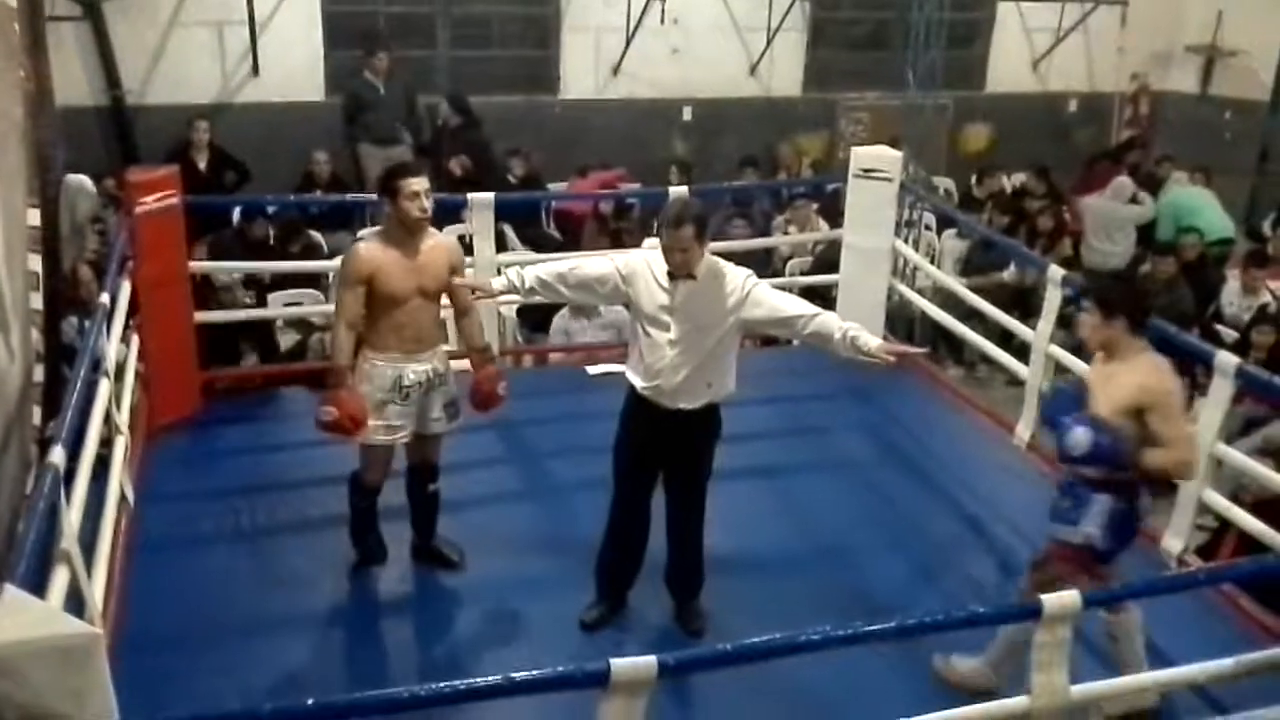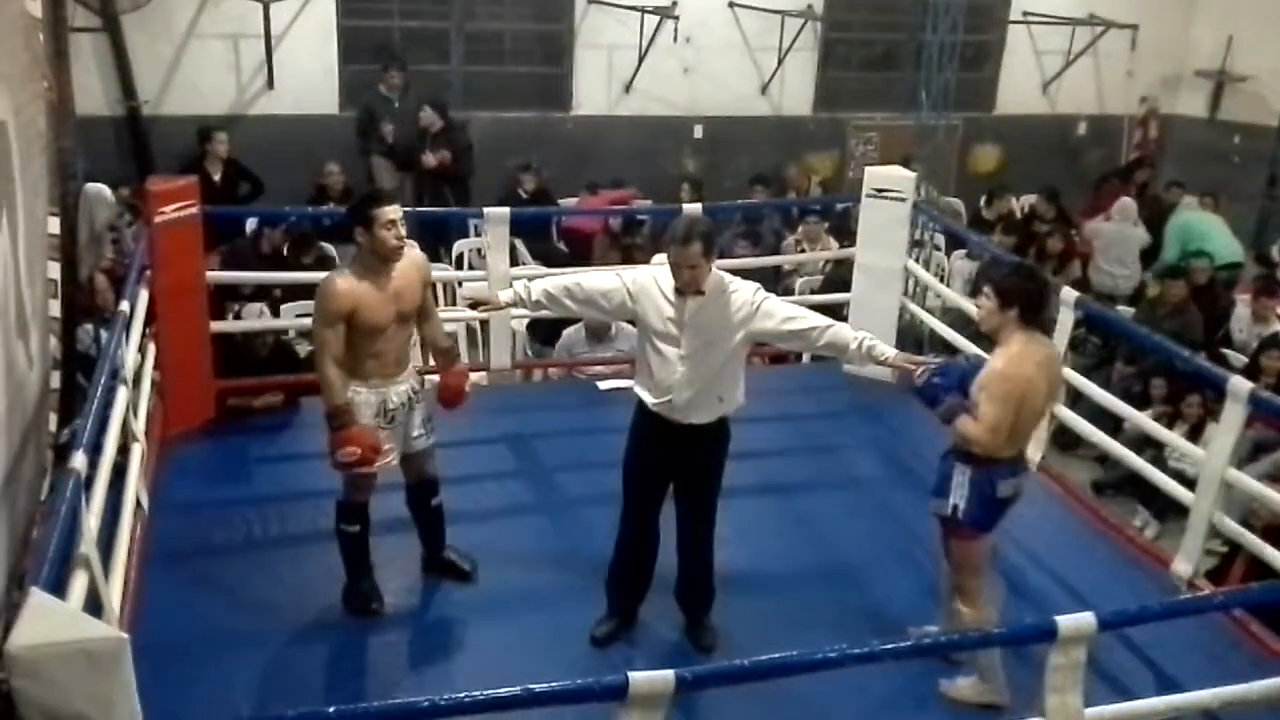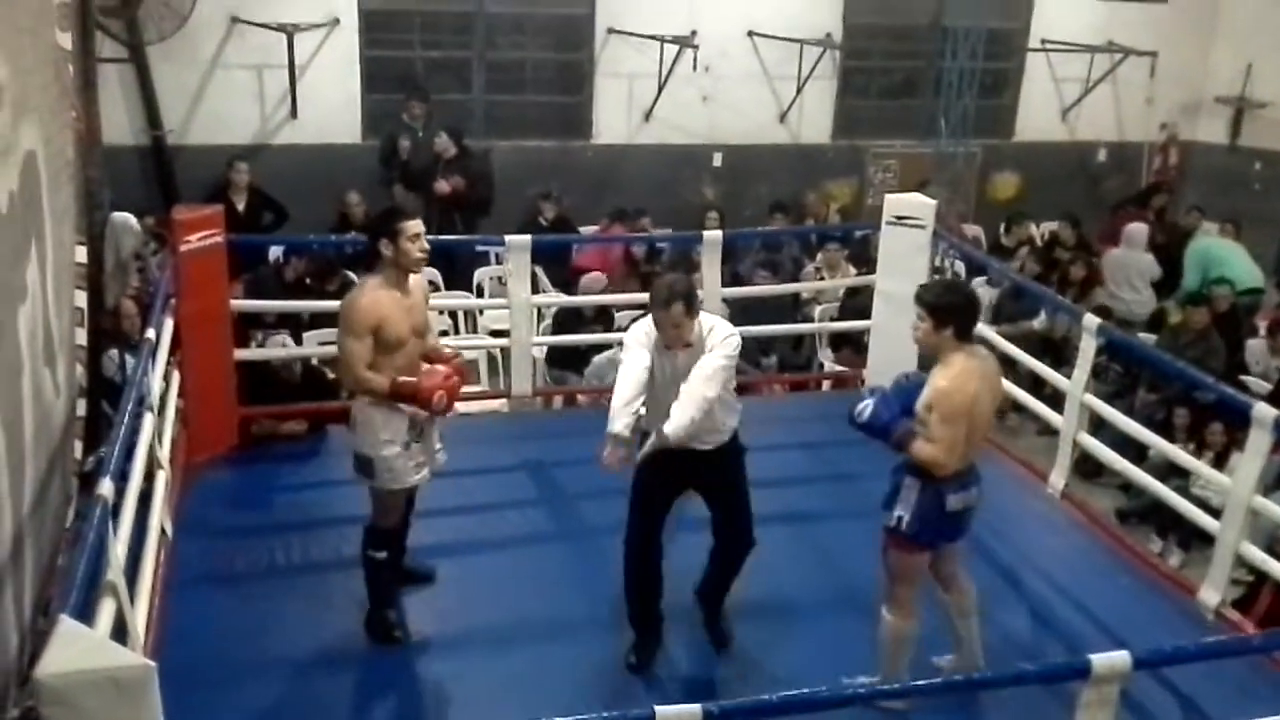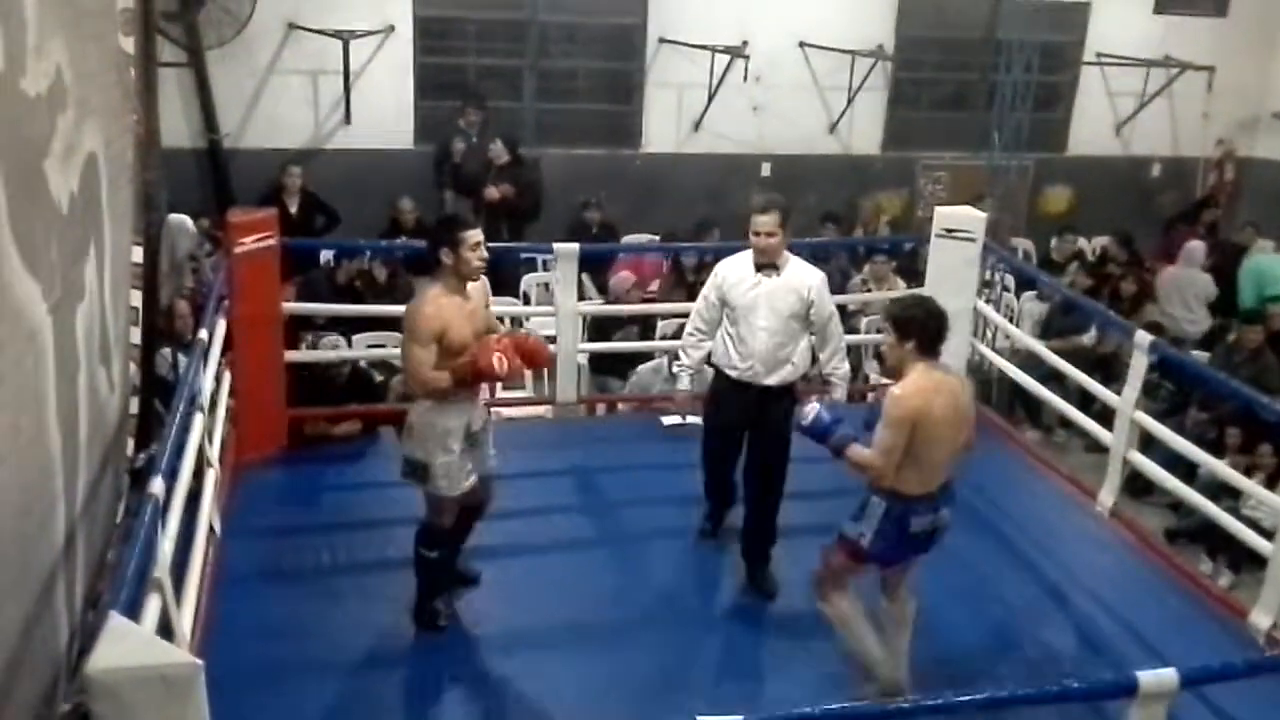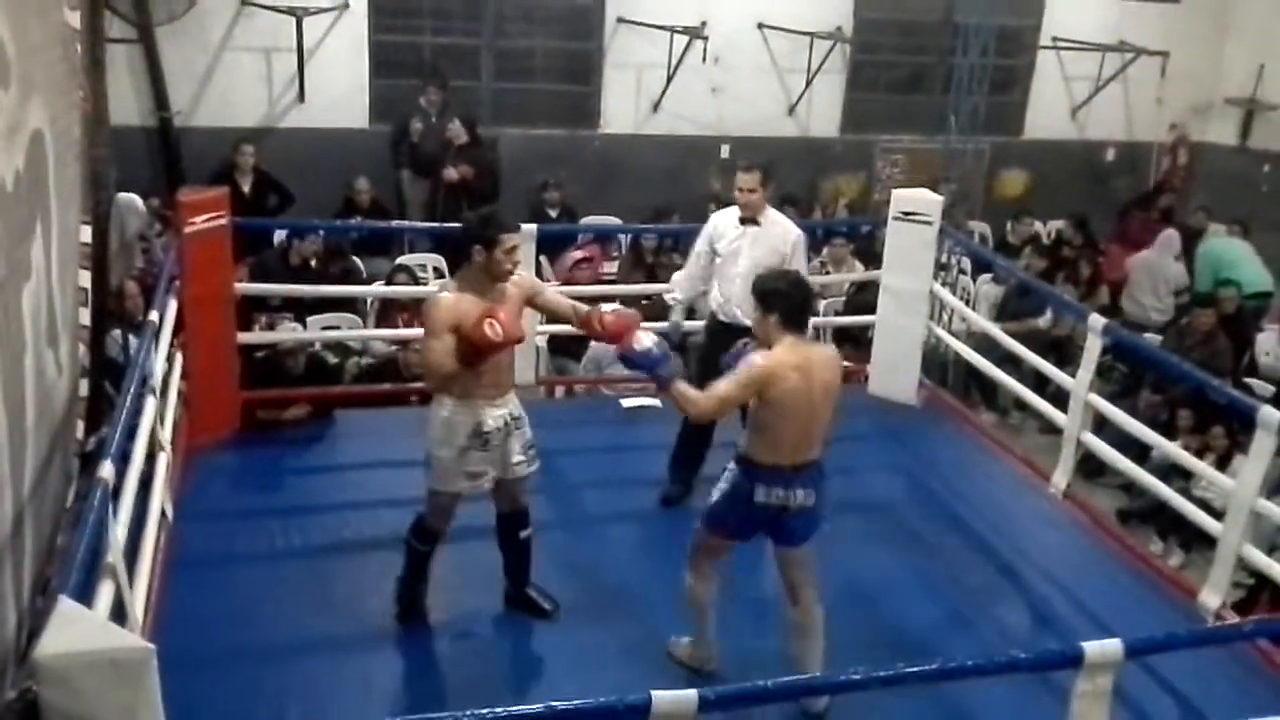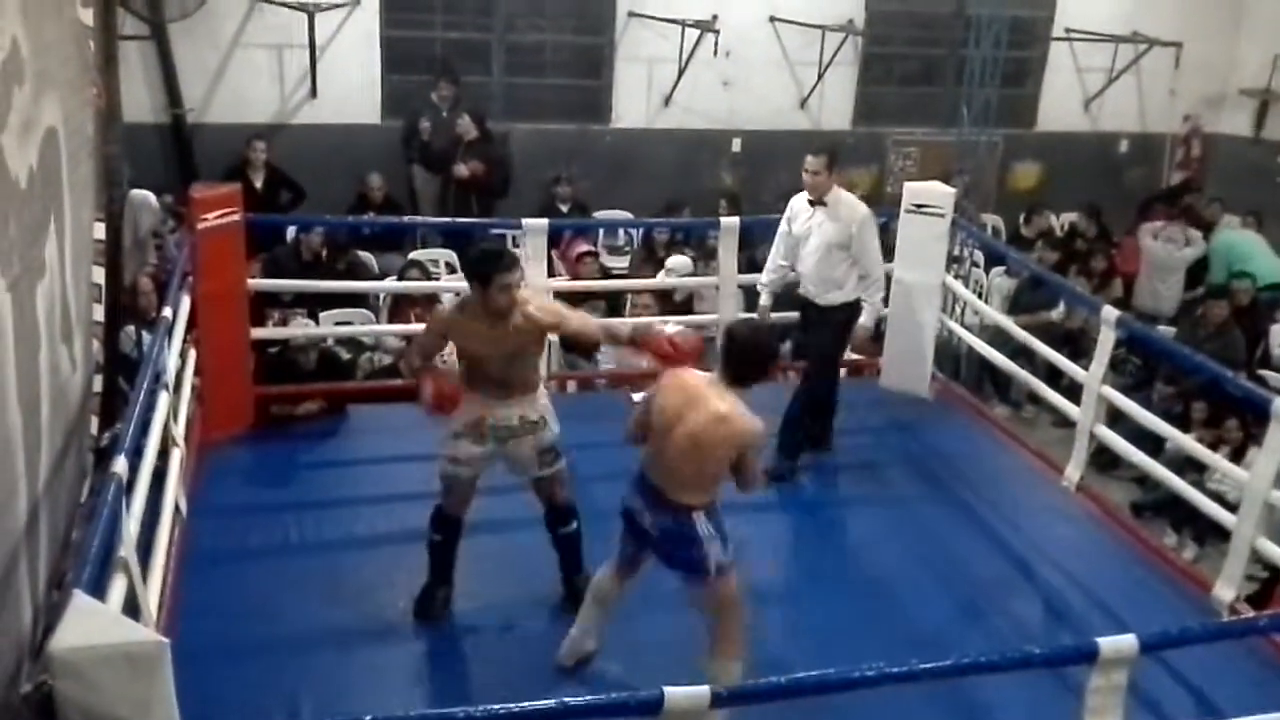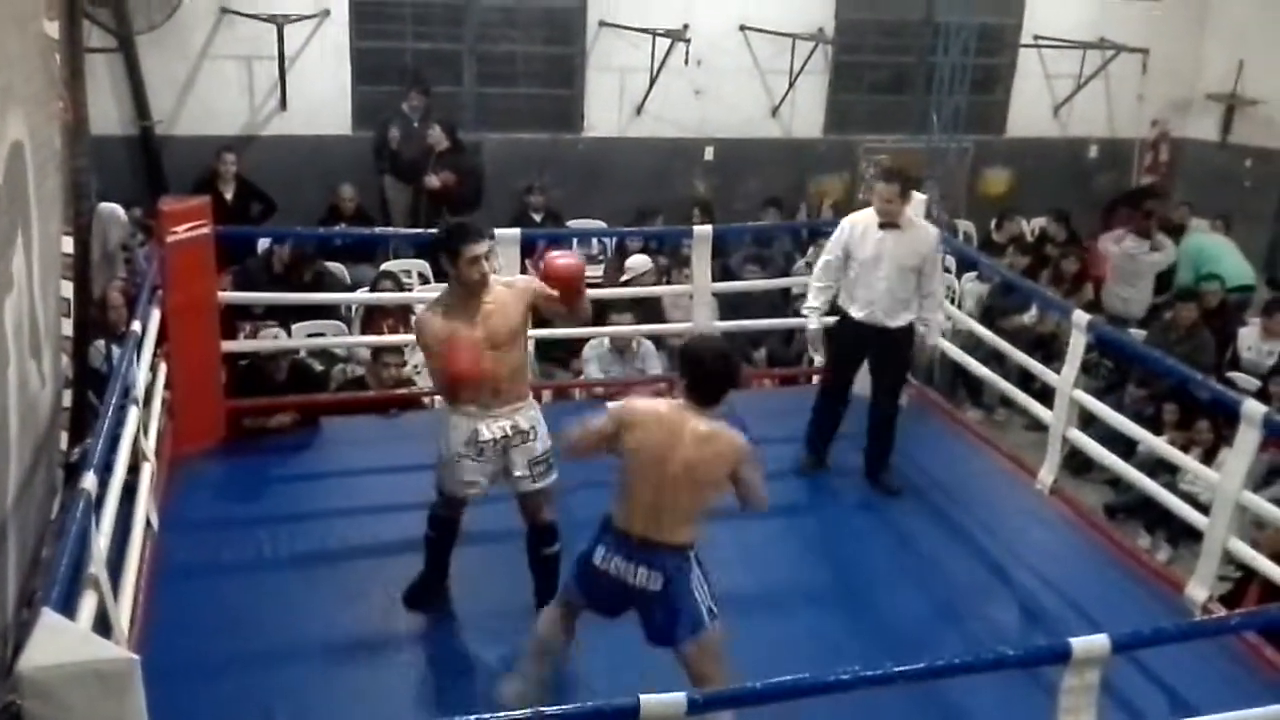
dt=0.7s
person 1, frame 1
left shoulder: (1154, 382)
right shoulder: (1106, 356)
left elbow: (1182, 460)
left wrist: (1117, 452)
right wrist: (1067, 407)
left hip: (1108, 504)
right hip: (1087, 491)
left knee: (1041, 591)
right knee: (1109, 592)
left ankle: (988, 671)
person 1, frame 2
left shoulder: (1008, 366)
right shoulder: (1044, 350)
left elbow: (983, 439)
left wrist: (945, 399)
right wrist: (970, 387)
left hip: (976, 475)
right hip: (1006, 470)
left knee: (969, 582)
right knee: (959, 558)
left ankle: (990, 683)
right ankle: (953, 632)
person 1, frame 3
left shoulder: (951, 384)
right shoulder: (984, 361)
left elbow: (942, 459)
left wrist: (892, 427)
right wrist: (919, 398)
left hip: (927, 492)
right hip: (961, 486)
left knee: (899, 596)
right knee: (949, 571)
left ankle: (890, 686)
right ankle: (970, 660)
person 1, frame 4
left shoulder: (904, 396)
right shoulder: (960, 386)
left elbow: (879, 468)
right elbow: (964, 443)
left wrist: (835, 436)
left hip: (896, 510)
right hip: (937, 505)
left knee: (828, 585)
right knee: (895, 586)
left ankle: (884, 671)
right ankle: (896, 673)
person 1, frame 5
left shoulder: (763, 366)
right shoulder: (831, 360)
left elbow: (701, 408)
left wrist: (660, 369)
left hip: (755, 483)
right hip: (806, 483)
left knee: (701, 560)
right knee: (800, 586)
left ankle: (701, 652)
person 1, frame 6
left shoulder: (674, 379)
right shoulder: (750, 429)
left elbow: (635, 434)
right elbow: (749, 484)
left hip: (644, 498)
right hip: (689, 523)
left knee: (622, 566)
right knee: (729, 632)
left ankle: (574, 648)
person 1, frame 7
left shoulder: (635, 411)
right shoulder: (734, 445)
left elbow: (572, 442)
right elbow: (757, 503)
left hip: (613, 551)
right hip: (670, 570)
left knee: (564, 607)
right knee: (711, 681)
left ankle: (521, 693)
person 2, frame 1
left shoulder: (447, 249)
right shoulder: (363, 256)
left elbow: (465, 311)
right elbow: (346, 323)
left wrist: (484, 362)
right wrist: (341, 381)
left hip: (433, 365)
right hip: (383, 370)
left knee: (426, 462)
right knee: (374, 471)
left ankle: (425, 539)
right ankle: (365, 532)
person 2, frame 2
left shoulder: (417, 263)
right shoulder: (339, 290)
right elbow: (327, 362)
left wrist: (447, 360)
right wrist: (342, 421)
left hip: (406, 385)
right hip: (363, 396)
left knee: (425, 476)
right knee: (358, 491)
left ankle: (436, 553)
right ankle: (359, 579)
person 2, frame 3
left shoulder: (418, 285)
right shoulder: (363, 304)
right elbow: (353, 376)
left wrist: (439, 355)
right wrist: (408, 390)
left hip: (418, 408)
right hip: (383, 416)
left knee: (407, 498)
right knee: (386, 513)
left ankle: (395, 566)
right ankle: (380, 606)
person 2, frame 4
left shoulder: (479, 289)
right shoulder: (426, 310)
left elbow: (491, 332)
right elbow: (418, 382)
left wrist: (518, 344)
right wrist: (472, 373)
left hip: (474, 410)
right hip: (439, 419)
left knee: (478, 497)
right knee: (440, 514)
left ankle: (445, 559)
right ankle: (429, 595)
person 2, frame 5
left shoulder: (520, 287)
right shoulder: (444, 305)
left elbow: (569, 311)
right elbow: (435, 375)
left wrist: (599, 320)
right wrist: (474, 352)
left hip: (506, 409)
right hip: (461, 416)
left knee: (515, 506)
right knee: (439, 513)
left ankle: (519, 586)
right ankle: (412, 584)
person 2, frame 6
left shoulder: (540, 313)
right shoulder: (449, 319)
left elbow: (598, 330)
right elbow: (419, 355)
left wrist: (648, 340)
right wrist: (431, 382)
left hip: (529, 407)
right hip: (476, 409)
left knee: (559, 499)
right knee: (452, 505)
left ankle: (575, 576)
right ankle: (438, 584)
person 2, frame 7
left shoulder: (521, 289)
right shoulder: (433, 322)
left elbow: (578, 314)
right elbow: (448, 391)
left wrist: (575, 289)
right wrist: (457, 379)
left hip: (522, 417)
right hip: (469, 423)
left knee: (541, 516)
right knee: (448, 508)
left ankle: (548, 600)
right ankle: (434, 579)
person 3, frame 1
left shoulder: (736, 286)
right shoulder: (634, 268)
left elbow: (797, 314)
right elbow: (572, 275)
left wrist: (865, 342)
right wrist: (503, 282)
left hip: (697, 418)
right hip: (642, 409)
left knee: (687, 513)
right knee: (627, 507)
left ankle: (686, 599)
right ankle: (610, 594)
person 3, frame 2
left shoulder: (745, 300)
right shoulder: (641, 284)
left elbow: (810, 326)
right elbow: (578, 287)
left wrist: (881, 352)
right wrist: (512, 295)
left hip: (707, 432)
right hip: (652, 423)
left knee: (697, 528)
right knee: (636, 521)
left ankle: (697, 613)
right ankle: (621, 608)
person 3, frame 3
left shoulder: (722, 337)
right shoulder: (641, 333)
left elbow: (701, 390)
right elbow: (630, 380)
left wrist: (668, 435)
right wrist: (619, 433)
left hip: (718, 448)
right hip: (661, 448)
left knee: (737, 538)
right knee: (640, 540)
left ankle: (711, 602)
right ankle: (646, 632)
person 3, frame 4
left shoulder: (810, 279)
right shoulder: (727, 270)
left elbow: (829, 337)
right elbow: (700, 326)
left wrist: (838, 389)
right wrist: (684, 377)
left hip: (778, 393)
right hip: (729, 386)
left knee: (766, 480)
right knee: (716, 462)
left ankle: (757, 561)
right ankle: (717, 511)
person 3, frame 5
left shoulder: (789, 235)
right shoulder: (718, 222)
right elbow: (696, 271)
right wrist: (677, 311)
right hip: (720, 326)
right ankle: (682, 474)
person 3, frame 6
left shoulder: (857, 214)
right shoulder: (796, 205)
left elbow: (872, 270)
right elbow: (782, 254)
left wrist: (867, 317)
right wrist: (766, 294)
left hip: (840, 310)
right hip: (809, 303)
left knee: (816, 378)
right knee: (820, 375)
left ankle: (788, 451)
right ankle: (818, 435)
person 3, frame 7
left shoulder: (927, 236)
right shoulder: (853, 224)
left elbow: (931, 291)
right elbow: (826, 273)
left wrist: (931, 335)
right wrist: (814, 318)
left hip: (897, 331)
right hip: (852, 323)
left knee: (886, 402)
right knee: (832, 389)
left ankle: (878, 467)
right ankle: (816, 452)
